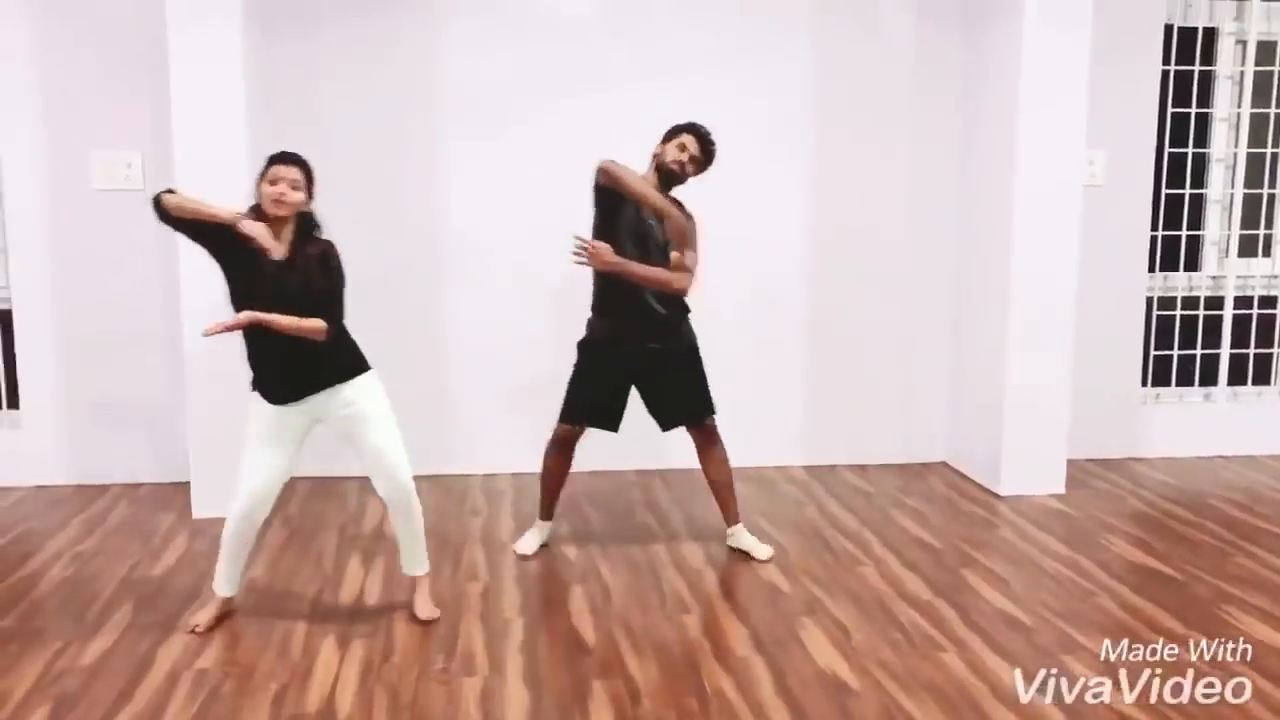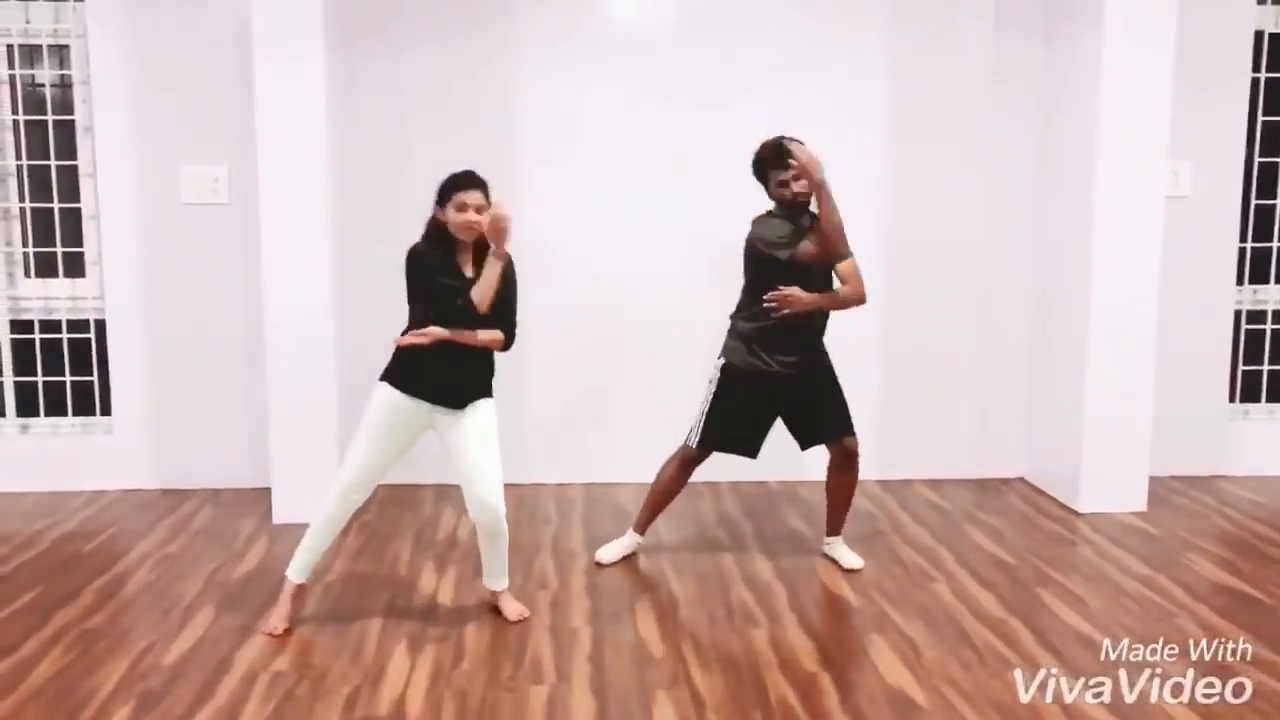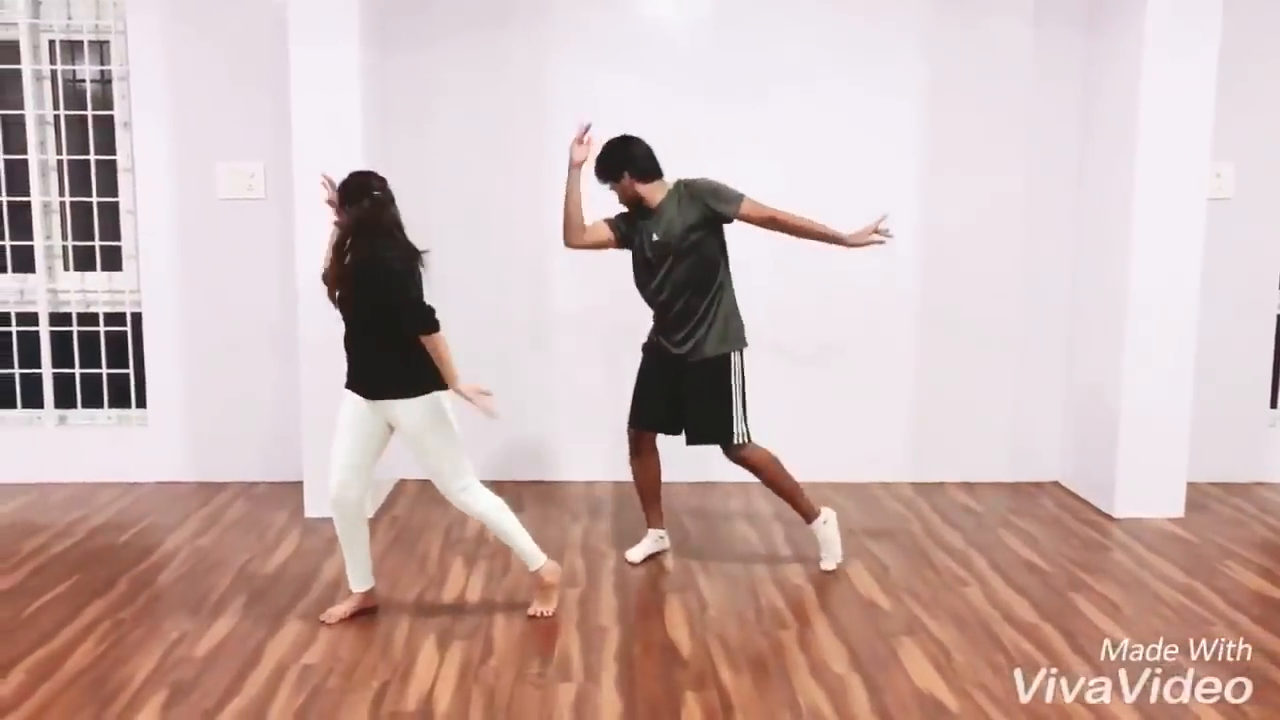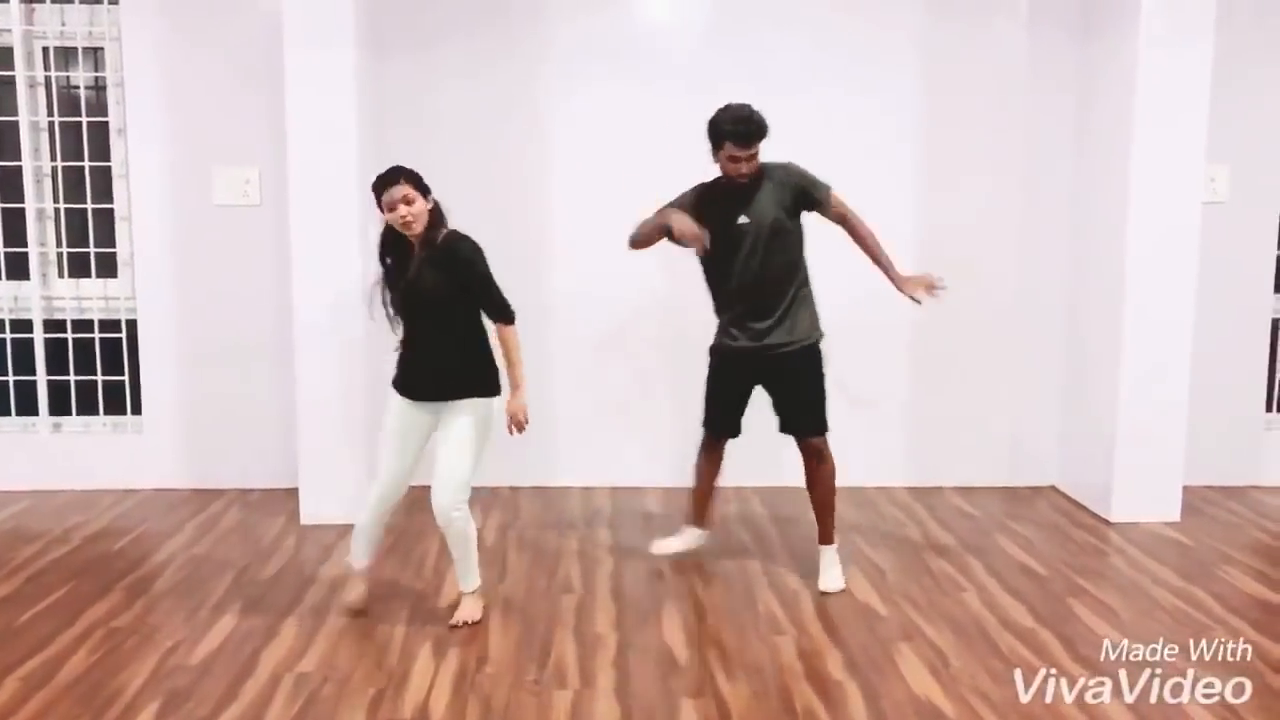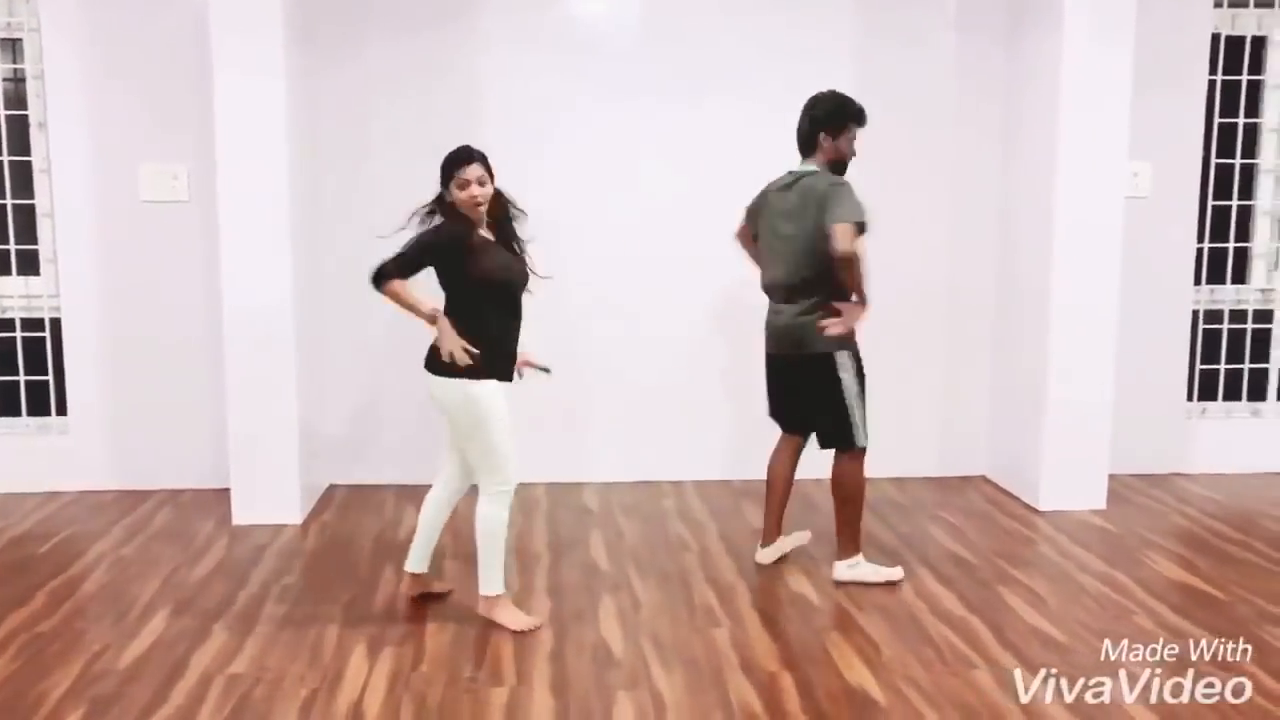
dt=1s
person 1, frame 1
left shoulder: (321, 253)
right shoulder: (231, 244)
left elbow: (325, 327)
right elbow: (165, 204)
left wrist: (255, 318)
right wrist: (240, 221)
left hip: (346, 383)
right hip: (278, 395)
left knee: (397, 481)
right knee: (250, 500)
left ankle: (419, 580)
right ankle: (222, 596)
person 1, frame 2
left shoulder: (500, 267)
right shoulder: (424, 257)
left elbow: (504, 337)
right elbow: (469, 311)
left wrist: (448, 334)
right wrist: (496, 252)
left hip: (469, 400)
right hip: (406, 391)
left knee: (488, 504)
right knee: (348, 489)
left ankle: (498, 589)
right ankle: (293, 586)
person 1, frame 3
left shoulder: (387, 258)
right shoulder: (366, 255)
left elbow: (423, 322)
right elbow: (334, 284)
left wrist: (454, 382)
right wrist: (339, 229)
left hip: (412, 393)
right hip: (363, 392)
left knee: (462, 489)
right knee: (343, 494)
left ankle: (545, 571)
right ankle: (363, 591)
person 1, frame 4
left shoulder: (458, 249)
right shoulder: (397, 255)
left elbow: (501, 314)
left wrist: (517, 387)
left hip: (468, 392)
right hip: (411, 389)
left knee: (449, 502)
right knee: (385, 486)
left ankle: (471, 591)
right ankle: (359, 568)
person 1, frame 5
left shoulder: (501, 234)
right shoulder: (447, 235)
right elbow: (386, 276)
left wrist: (513, 347)
right wrist: (436, 319)
left hip: (488, 372)
right hip: (463, 373)
left knee: (457, 473)
right knee: (499, 480)
left ankle: (417, 572)
right ankle: (492, 596)
person 2, frame 1
left shoulder: (683, 219)
right shoulder: (614, 191)
left elbow: (681, 283)
right elbow: (610, 170)
left wrist: (616, 262)
right wrist: (672, 218)
left hip: (668, 340)
right hip: (608, 336)
left knee: (705, 430)
right knee: (564, 433)
left ankle: (736, 529)
right ankle: (543, 525)
person 2, frame 2
left shoulder: (825, 225)
right shoulder: (765, 230)
left elbow: (856, 292)
right elbow: (829, 250)
left wrist: (813, 301)
right wrist: (825, 185)
left hip: (807, 361)
right hip: (748, 362)
left knee: (846, 448)
right knee: (693, 452)
left ankle: (833, 539)
right ankle: (635, 534)
person 2, frame 3
left shoulder: (698, 195)
right shoulder: (632, 222)
left elbow: (769, 217)
right elbow: (575, 237)
left wrist: (845, 239)
right wrist: (574, 170)
left hip: (716, 346)
right hip: (665, 346)
left knee: (738, 447)
right knee: (639, 434)
left ankle: (820, 520)
right ankle: (656, 532)
person 2, frame 4
left shoulder: (789, 181)
right shoulder: (701, 201)
left elbow: (848, 217)
right elbow: (638, 239)
left wrist: (896, 277)
right wrist: (669, 221)
left hip: (795, 338)
right hip: (735, 341)
left knee: (813, 442)
right knee: (715, 436)
left ankle: (827, 549)
right ankle: (696, 527)
person 2, frame 5
left shoulder: (778, 189)
right shoulder: (834, 191)
left elbow: (744, 234)
right elbow: (846, 249)
right wrist: (857, 299)
left hip: (786, 334)
right hip: (823, 339)
left knee: (794, 433)
right knee: (850, 447)
left ankle: (771, 538)
right ankle: (848, 559)
